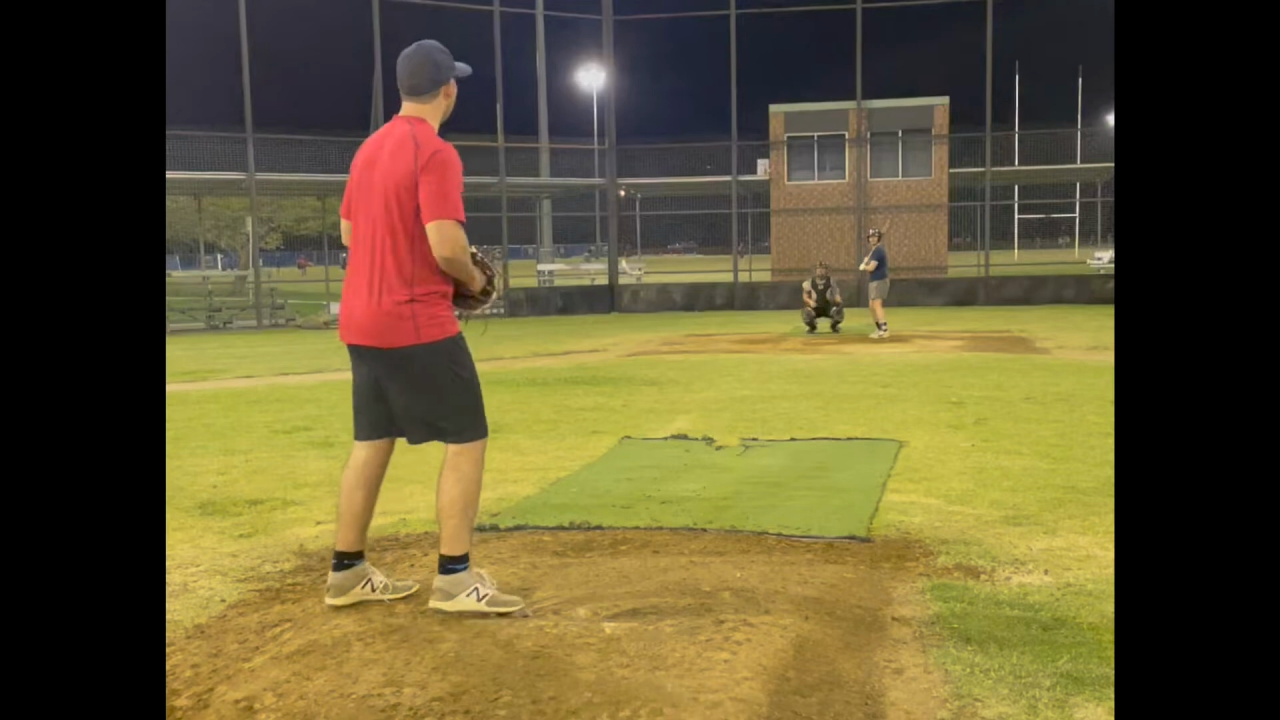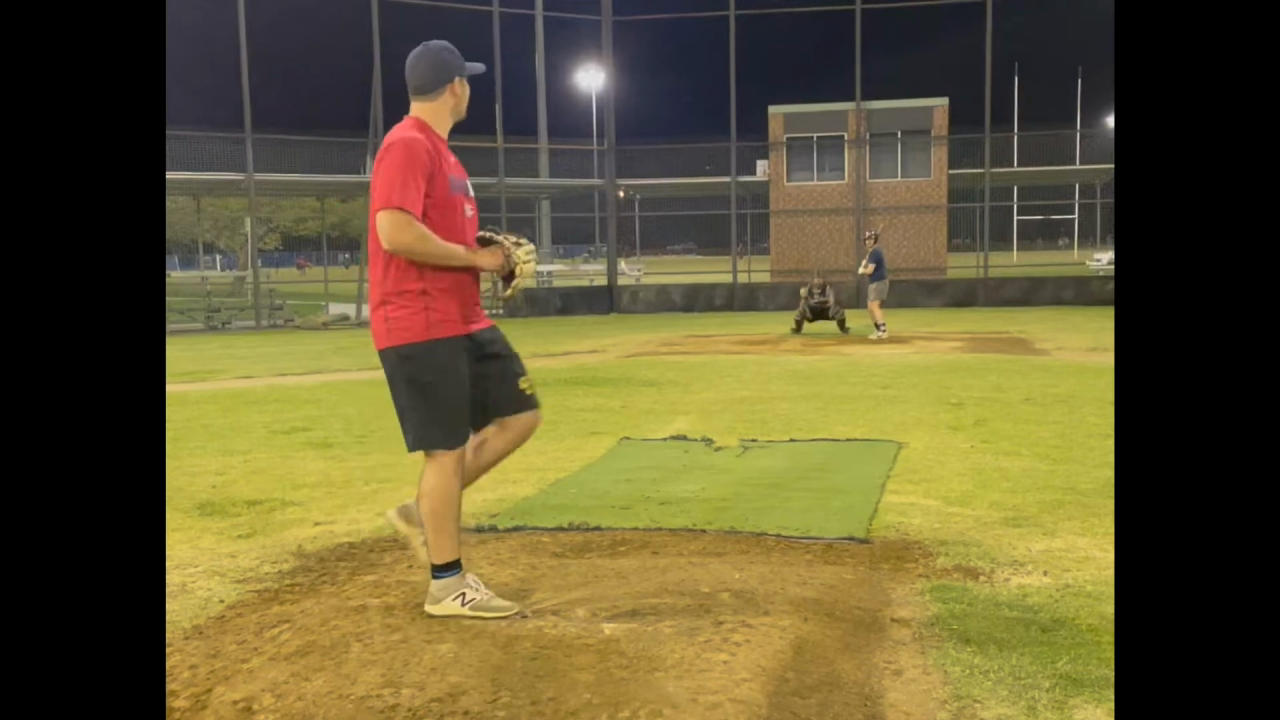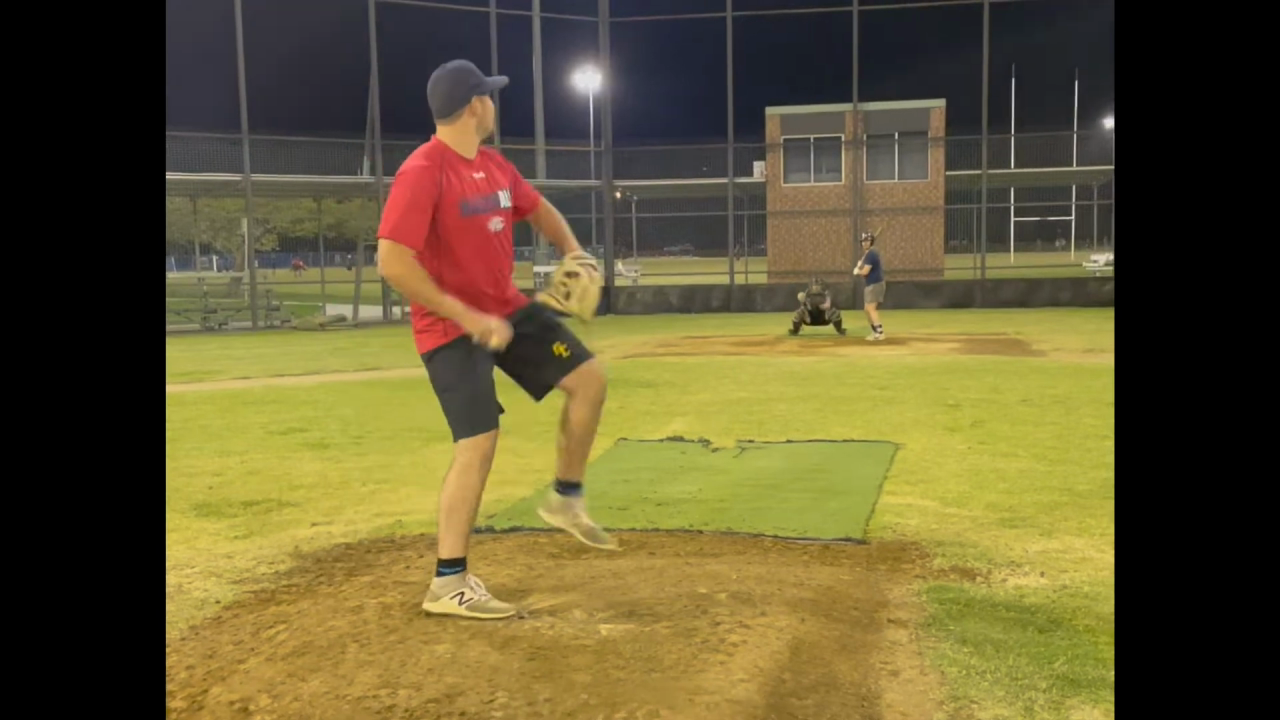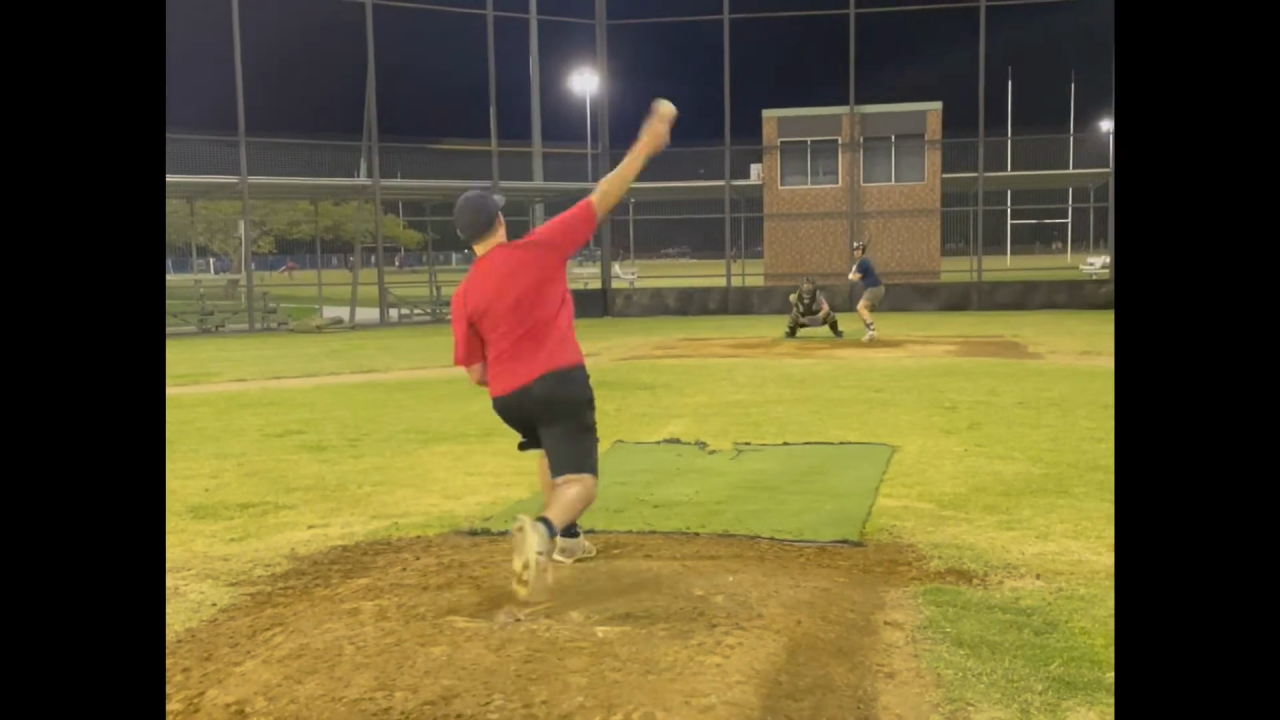
dt=0.5s
person 1, frame 1
left shoulder: (371, 148)
right shoulder: (436, 153)
right elbow: (445, 246)
right wrist: (471, 277)
left hip: (364, 321)
right hip: (417, 323)
left knee: (372, 444)
right knee: (466, 441)
left ankle: (347, 572)
right ankle: (455, 578)
person 1, frame 2
left shoulder: (440, 150)
right shoulder: (406, 146)
right elbow: (394, 235)
left wrist: (487, 253)
right wrist: (473, 259)
left hip: (463, 321)
right hip: (419, 325)
left knee: (521, 418)
right knee: (446, 450)
left ankle: (422, 511)
right ankle: (446, 584)
person 1, frame 3
left shoulder: (497, 168)
right shoulder: (420, 173)
left elbow: (541, 209)
right elbow: (391, 265)
left wrist: (575, 254)
right wrist: (467, 316)
left hip: (507, 310)
right hip: (450, 329)
left knee: (590, 378)
right knee: (479, 443)
left ankle: (568, 498)
right ankle: (449, 583)
person 1, frame 4
left shoulder: (464, 295)
right shoulder: (535, 250)
left elbow: (476, 375)
right elbow: (602, 197)
right wrist: (651, 137)
left hip: (507, 397)
right hip: (557, 383)
left knee: (555, 450)
right knee: (578, 482)
left ankle: (566, 537)
right ankle: (544, 528)
